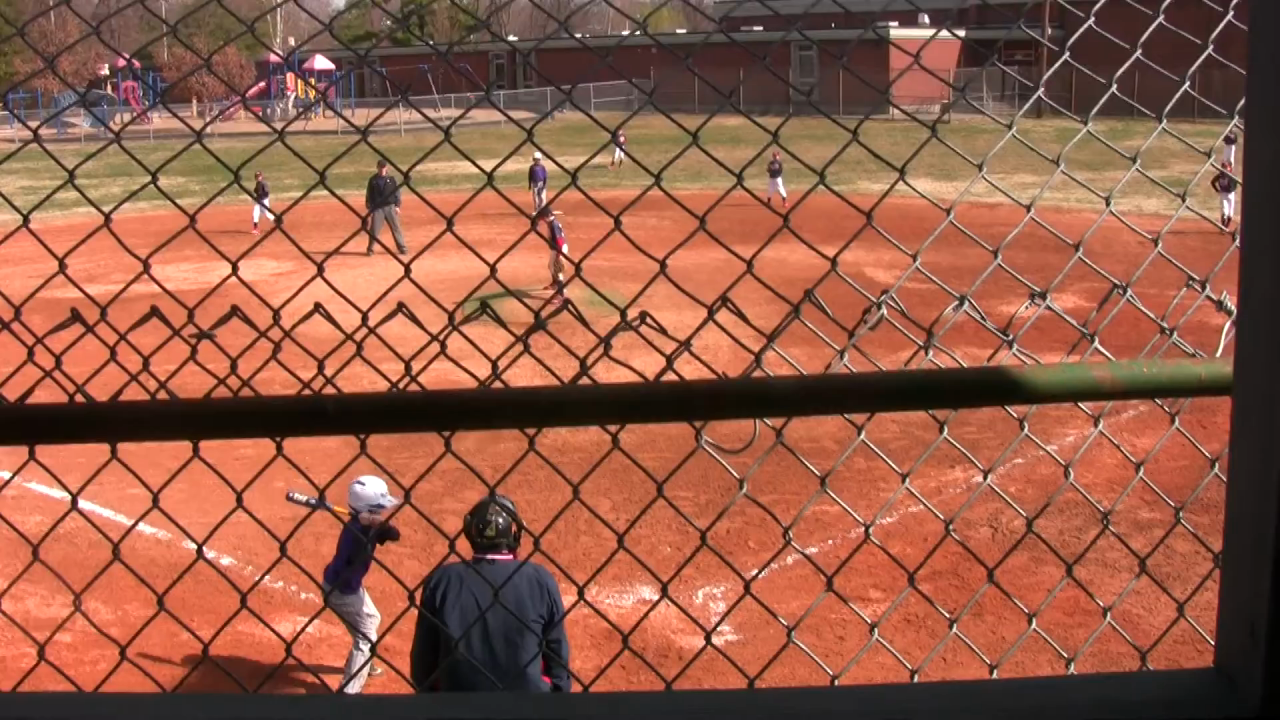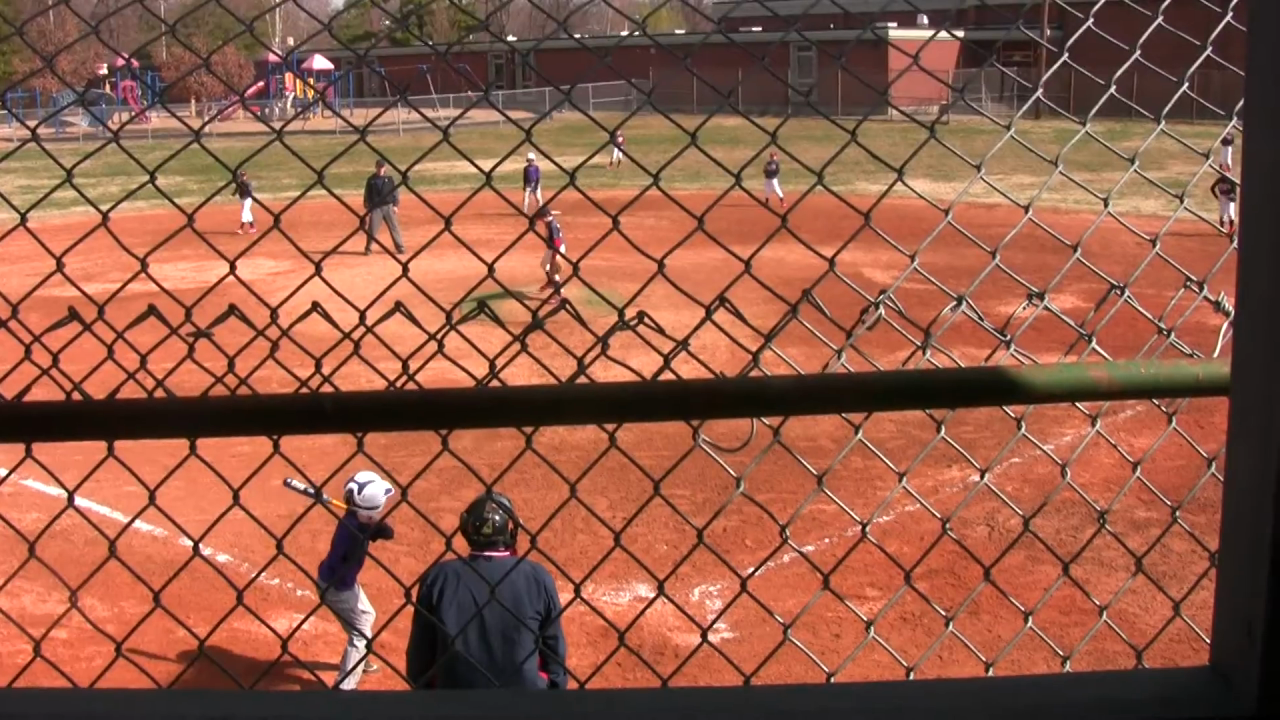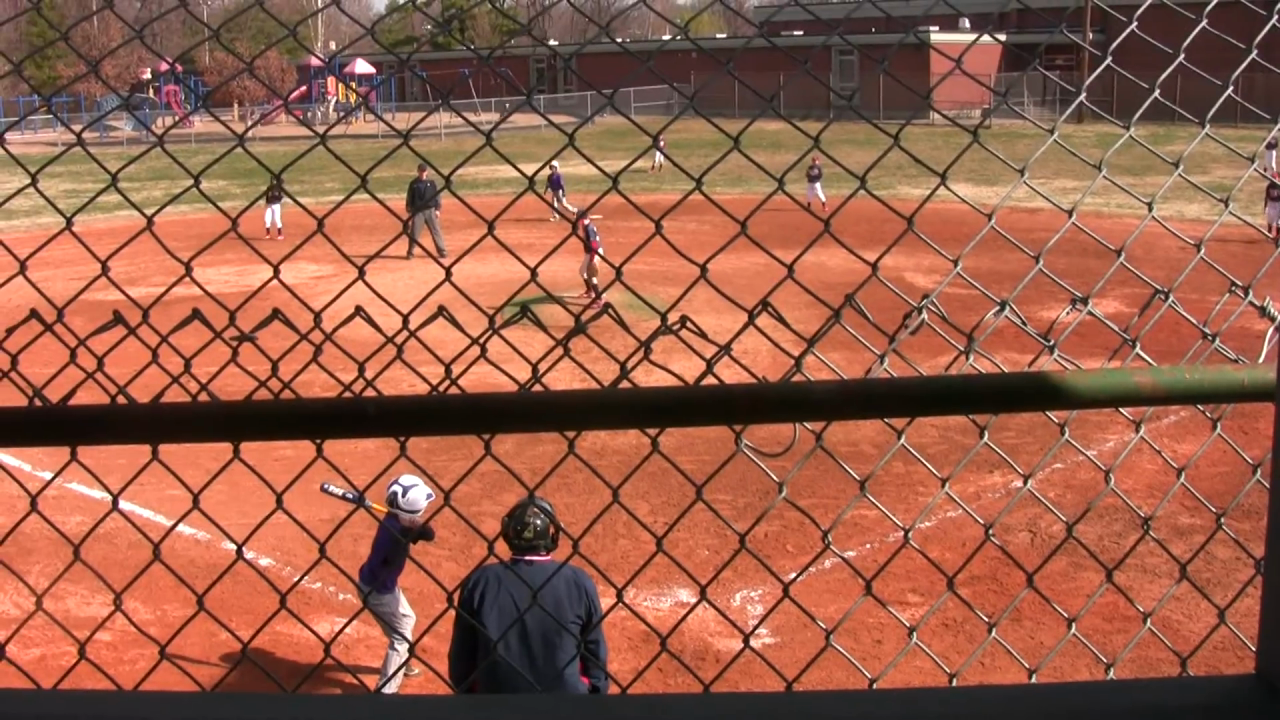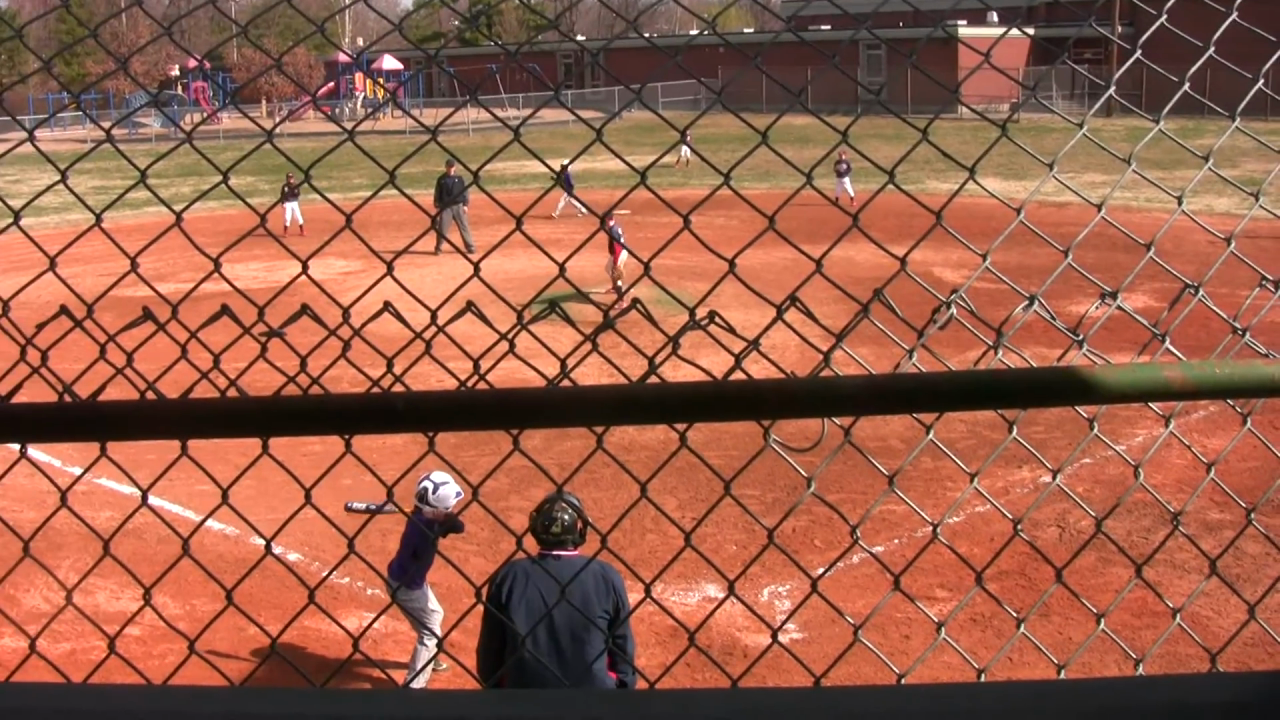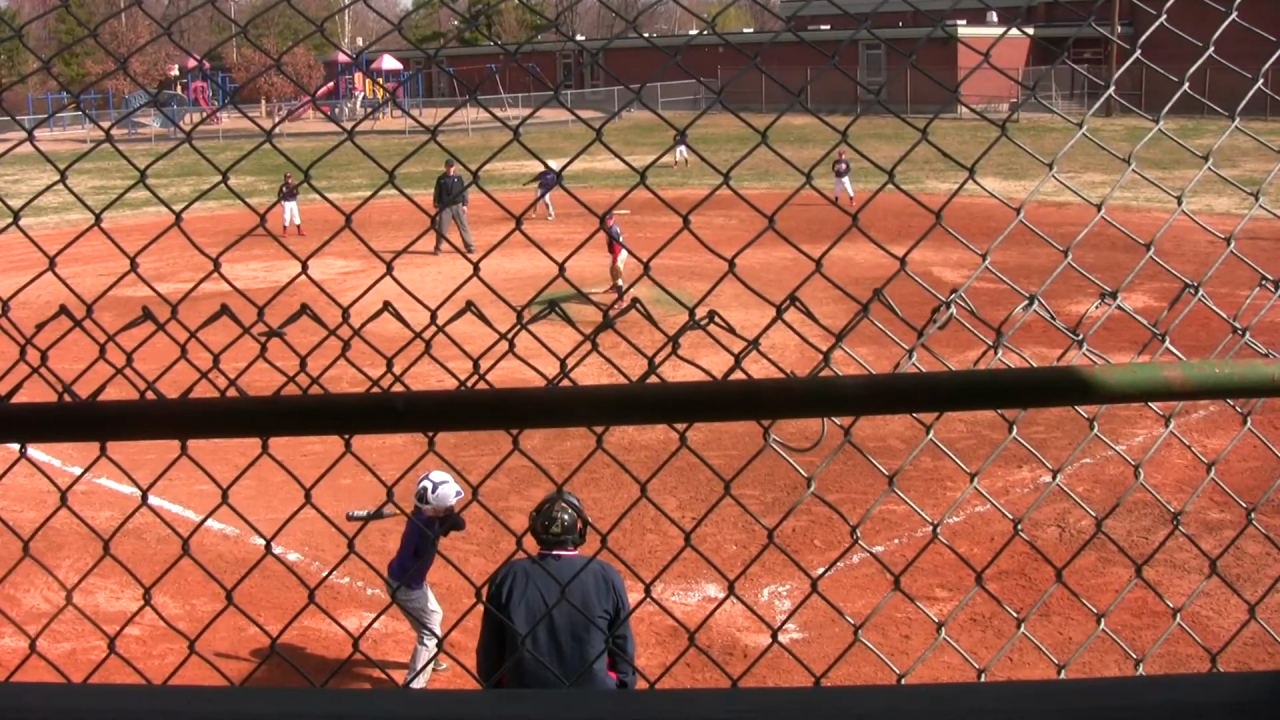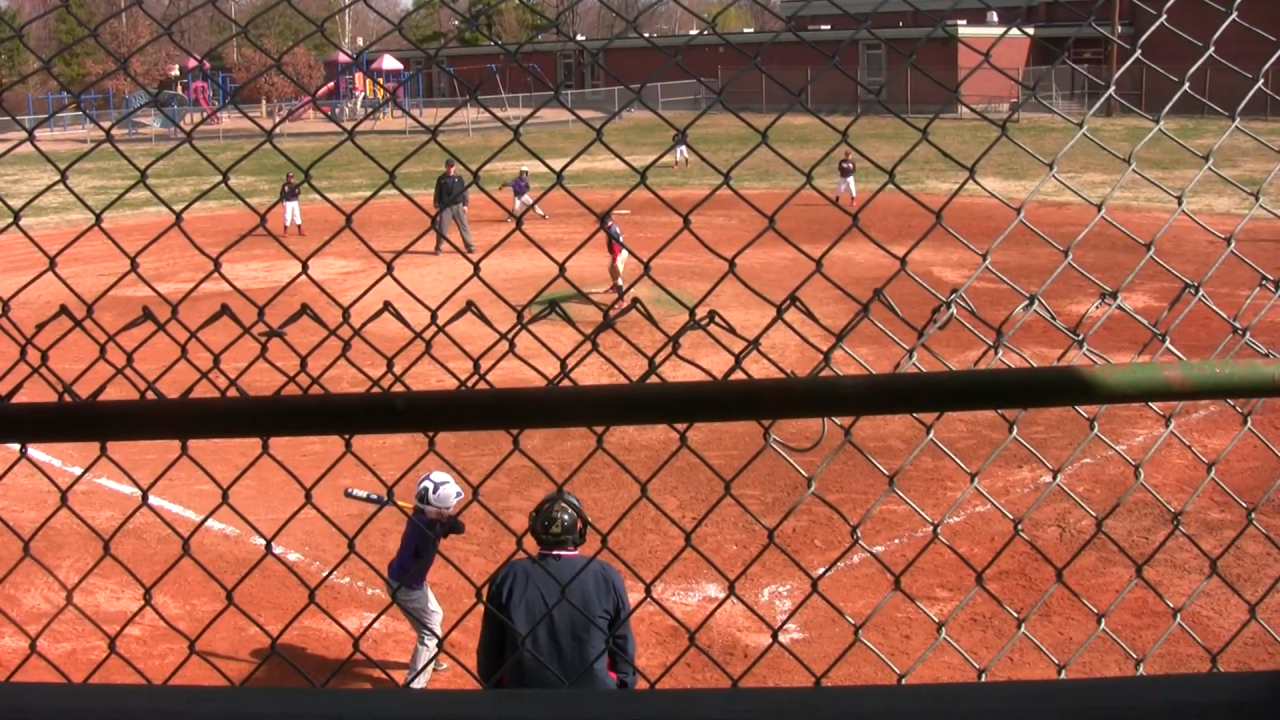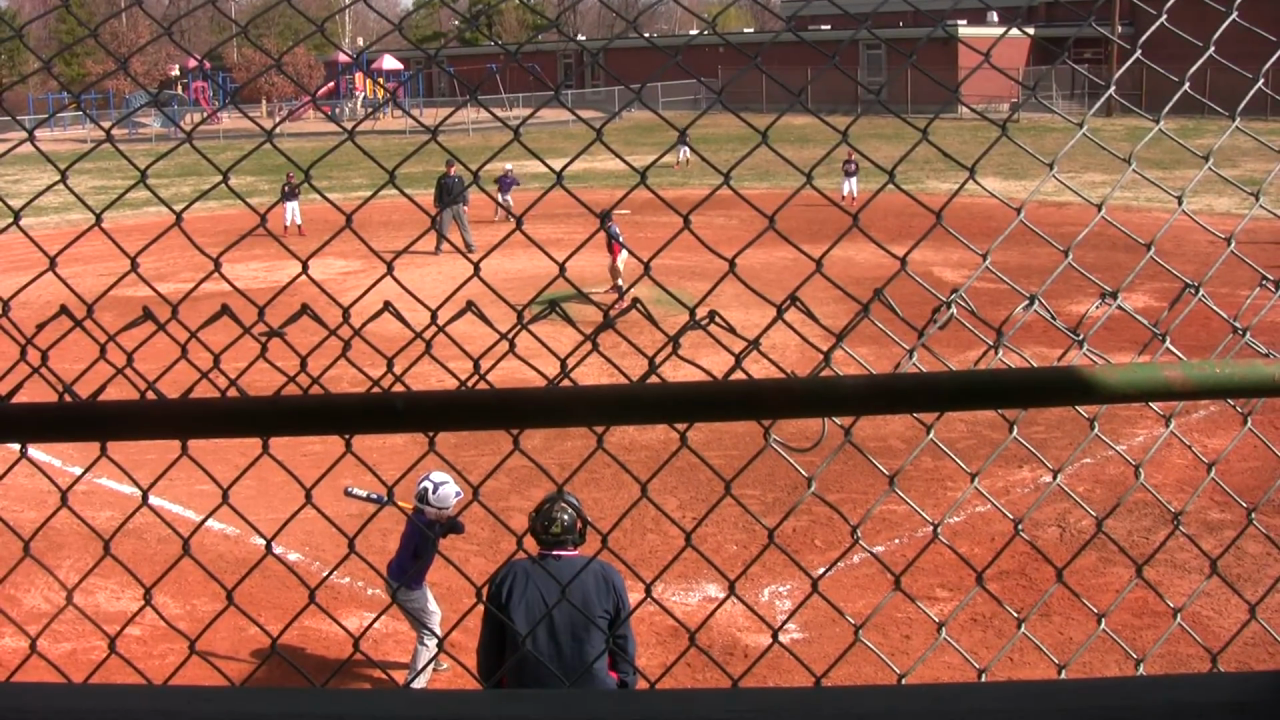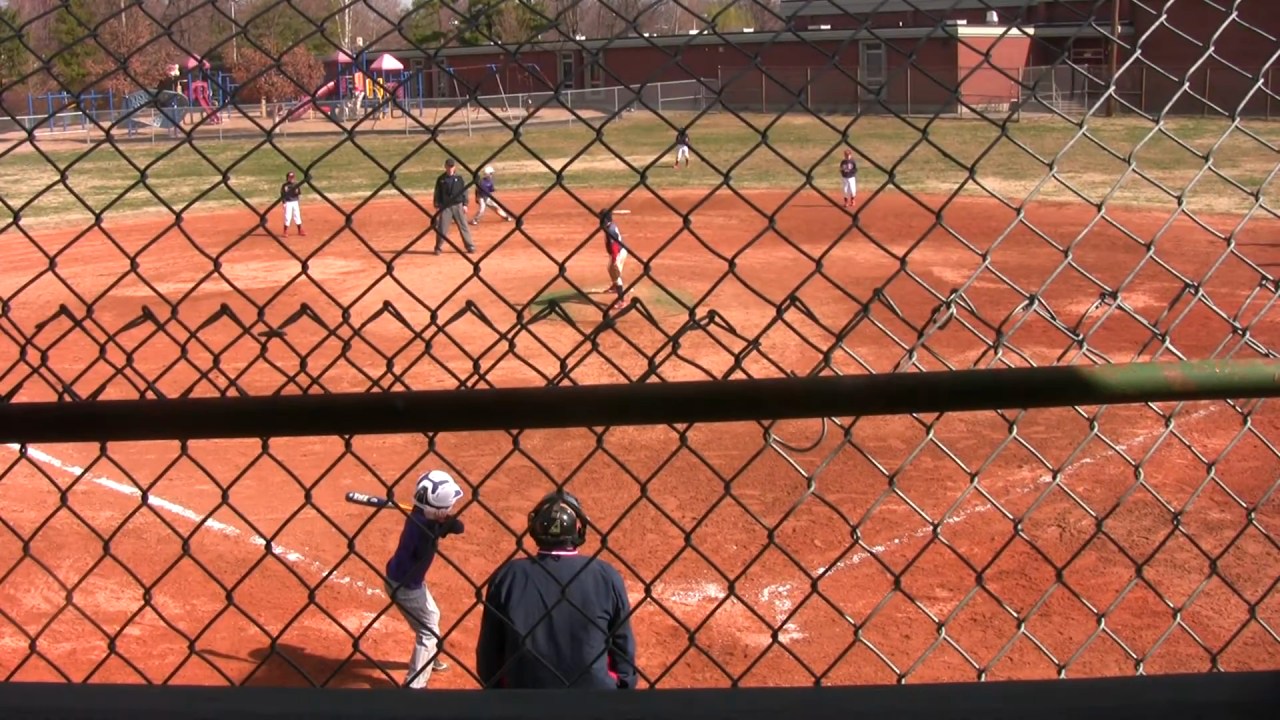
dt=0.4s
person 1, frame 1
left shoulder: (367, 523)
right shoulder: (356, 530)
left elbow: (395, 535)
left wrist: (381, 525)
right wrist: (370, 528)
left hip: (350, 584)
right hip: (341, 589)
left knee: (372, 620)
right knee: (367, 636)
left ankle: (361, 663)
right ankle: (349, 690)
person 1, frame 2
left shoulder: (359, 519)
right shoulder: (353, 526)
left elbow: (389, 534)
left wrist: (377, 523)
right wrist: (367, 525)
left hip: (343, 580)
right hip: (336, 585)
left knee: (367, 616)
right knee: (361, 631)
left ankle: (357, 659)
right ankle: (345, 686)
person 1, frame 3
left shoulder: (399, 521)
right shoulder: (393, 528)
left elbow: (429, 535)
left wrist: (419, 525)
right wrist: (408, 529)
left hip: (385, 583)
right hip: (377, 588)
left knee: (408, 620)
right knee: (401, 635)
left ankle: (399, 663)
right ankle: (386, 689)
person 1, frame 4
left shoulder: (428, 517)
right shoulder: (422, 523)
left elbow: (459, 527)
left wrist: (446, 517)
right wrist: (434, 519)
left hip: (412, 579)
right hip: (406, 584)
left knee: (435, 615)
right knee: (430, 631)
left ankle: (427, 658)
right ankle: (414, 684)
person 1, frame 5
left shoulder: (431, 516)
right shoulder: (422, 522)
left elbow: (460, 524)
left wrist: (446, 513)
right wrist: (435, 516)
left hip: (413, 579)
right hip: (406, 584)
left knee: (435, 615)
right knee: (430, 631)
left ankle: (428, 658)
right ankle: (414, 685)
person 1, frame 6
left shoulder: (429, 516)
right shoulder: (423, 523)
left elbow: (460, 528)
left wrist: (446, 518)
right wrist: (437, 520)
left hip: (412, 579)
right hip: (406, 584)
left knee: (435, 615)
right knee: (431, 631)
left ankle: (428, 658)
right ankle: (414, 684)
person 1, frame 7
left shoulder: (427, 517)
right shoulder: (422, 524)
left elbow: (459, 528)
left wrist: (446, 520)
right wrist: (437, 522)
left hip: (412, 580)
right hip: (406, 584)
left knee: (434, 616)
right knee: (430, 632)
left ankle: (428, 658)
right ankle: (414, 684)
person 1, frame 8
left shoulder: (427, 517)
right shoulder: (421, 523)
left elbow: (458, 527)
left wrist: (445, 519)
right wrist: (437, 522)
left hip: (410, 579)
right hip: (405, 584)
left knee: (432, 616)
right knee: (429, 631)
left ankle: (428, 659)
right ankle: (415, 684)
person 2, frame 1
left shoulder: (441, 581)
right shoulder: (540, 581)
left elbow: (423, 656)
right elbow: (558, 653)
left wrist: (425, 691)
right wrist: (560, 690)
person 2, frame 2
left shoulder: (438, 578)
right shoulder: (537, 577)
left elbow: (419, 653)
right elbow: (554, 649)
left wrist: (422, 689)
right wrist: (556, 687)
person 2, frame 3
left shoulder: (479, 582)
right shoulder: (578, 582)
left elbow: (461, 656)
right elbow: (595, 653)
left wrist: (465, 692)
right wrist: (597, 691)
person 2, frame 4
left shoulder: (508, 577)
right shoulder: (606, 577)
left elbow: (489, 650)
right elbow: (623, 648)
left wrist: (493, 687)
right wrist: (625, 686)
left hip: (524, 691)
right hip: (592, 689)
person 2, frame 5
left shoulder: (508, 576)
right shoulder: (606, 577)
left elbow: (489, 650)
right elbow: (622, 648)
left wrist: (493, 687)
right wrist: (625, 685)
person 2, frame 6
left shoulder: (508, 577)
right shoulder: (606, 577)
left elbow: (490, 651)
right elbow: (623, 648)
left wrist: (493, 687)
right wrist: (625, 685)
left hip: (525, 690)
right hip: (592, 687)
person 2, frame 7
left shoulder: (508, 577)
right shoulder: (606, 577)
left elbow: (490, 650)
right elbow: (623, 647)
left wrist: (493, 687)
right wrist: (625, 684)
person 2, frame 8
left shoulder: (508, 577)
right shoulder: (606, 577)
left elbow: (489, 650)
right elbow: (623, 647)
left wrist: (493, 689)
right wrist: (625, 685)
right hip: (593, 688)
